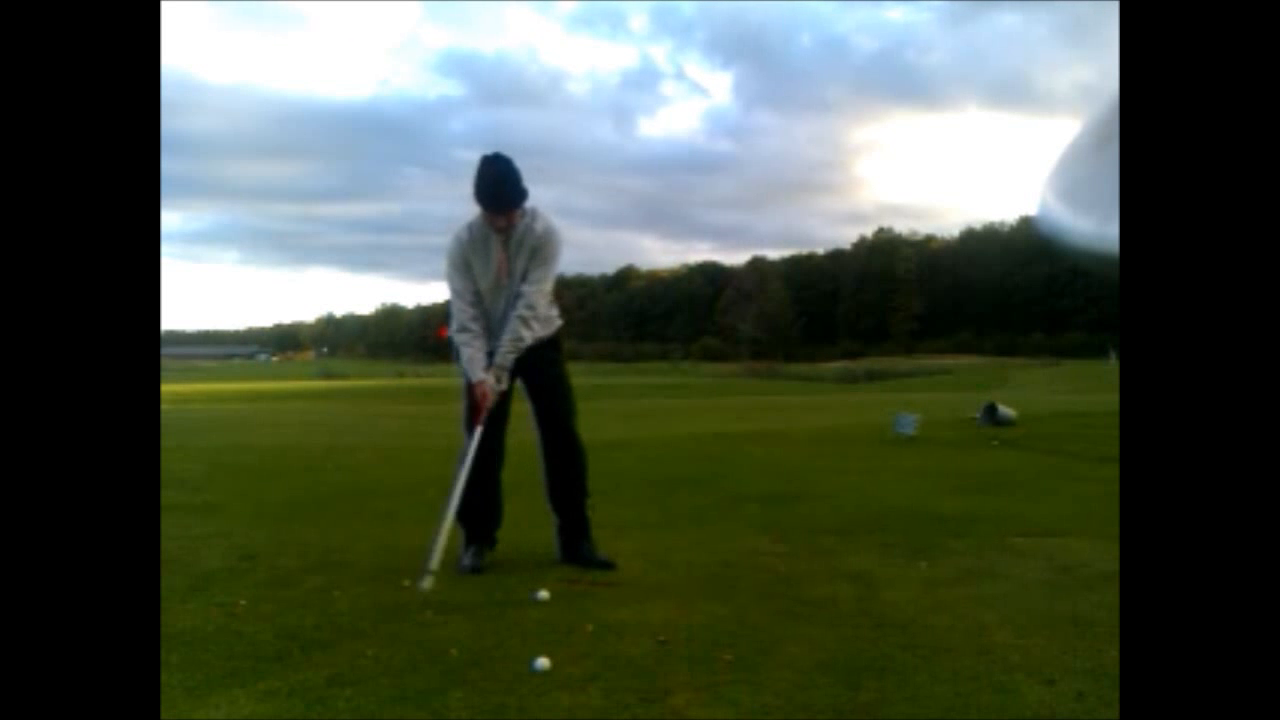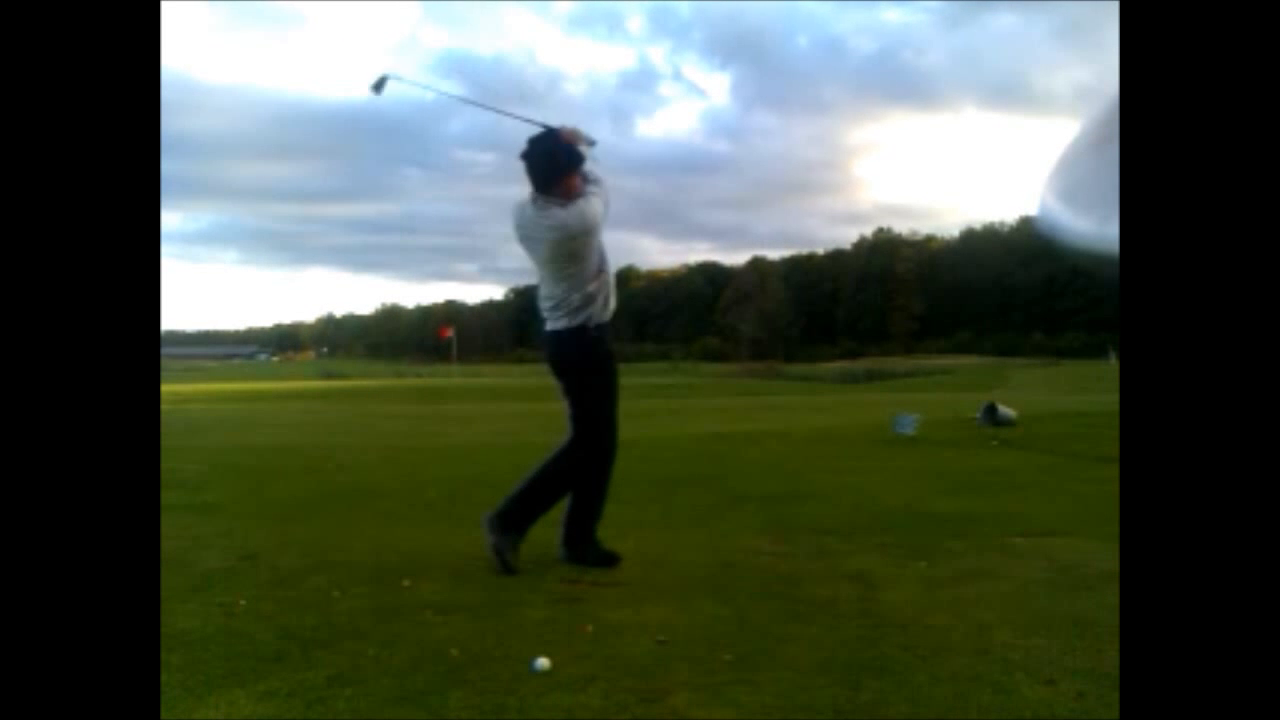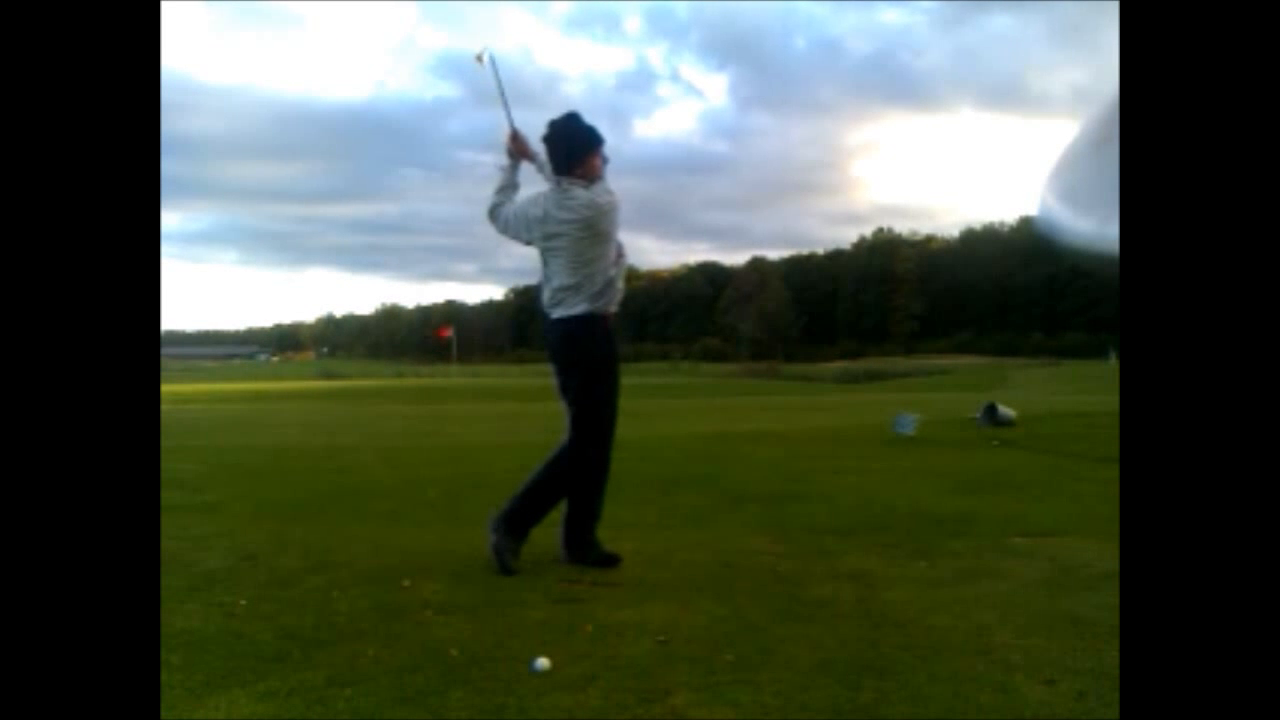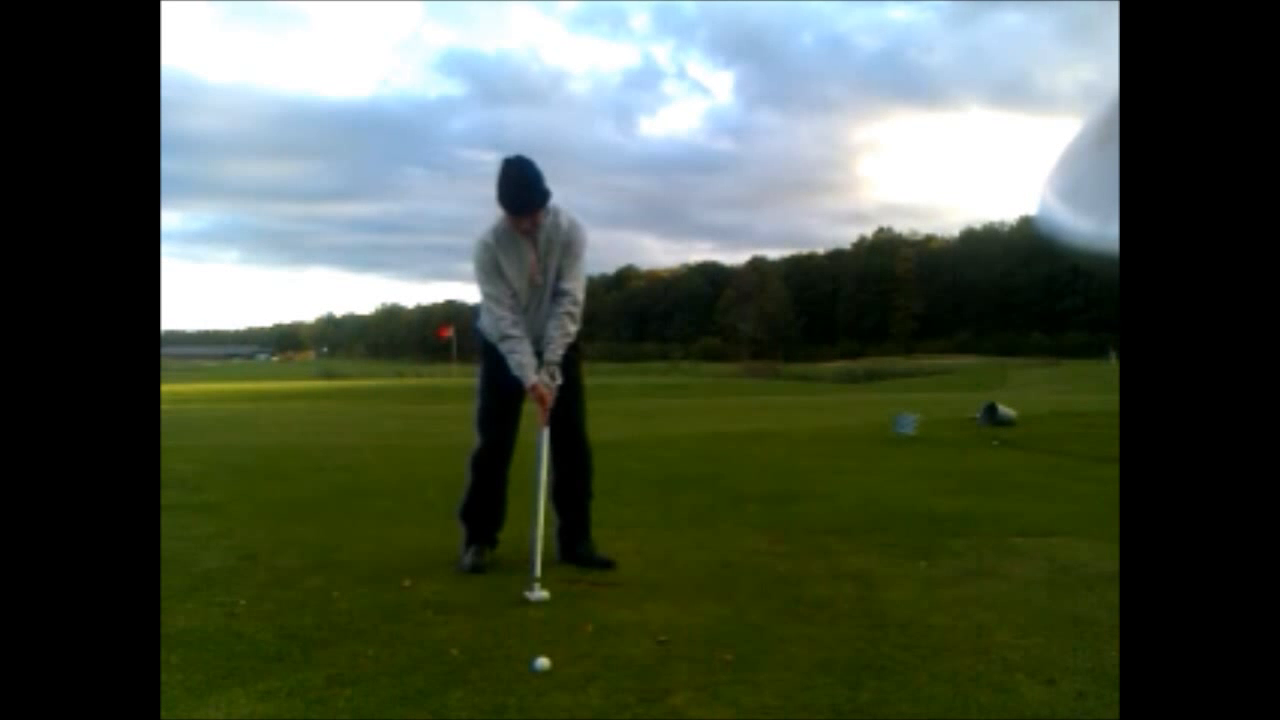
dt=1s
person 1, frame 1
left shoulder: (544, 234)
right shoulder: (464, 242)
left elbow: (529, 308)
right elbow: (466, 314)
left wrist: (502, 370)
right wrist: (479, 374)
left hip: (540, 345)
right hip: (484, 350)
left knee: (563, 441)
right knee: (483, 444)
left ankle: (576, 539)
right ankle: (478, 538)
person 1, frame 2
left shoulder: (525, 212)
right shoulder: (577, 220)
right elbow: (598, 192)
left wrist: (561, 149)
right wrist: (571, 147)
left hip: (573, 337)
right hip: (582, 341)
left knee: (597, 440)
right knee: (589, 442)
left ankle: (580, 537)
right ankle: (510, 519)
person 1, frame 3
left shoulder: (537, 207)
right shoulder: (601, 204)
left elbow: (498, 213)
left wrist: (514, 162)
right wrist: (533, 158)
left hip: (562, 327)
right hip: (588, 329)
left knee: (591, 437)
right knee: (588, 440)
left ankle: (579, 538)
right ankle: (513, 522)
person 1, frame 4
left shoulder: (569, 231)
right shoulder: (489, 245)
left elbow: (569, 301)
right elbow: (504, 318)
left wrist: (550, 367)
right wrist: (530, 377)
left hip: (558, 344)
right hip: (504, 348)
left knee: (572, 442)
right knee: (494, 443)
left ankle: (575, 539)
right ankle: (479, 538)
